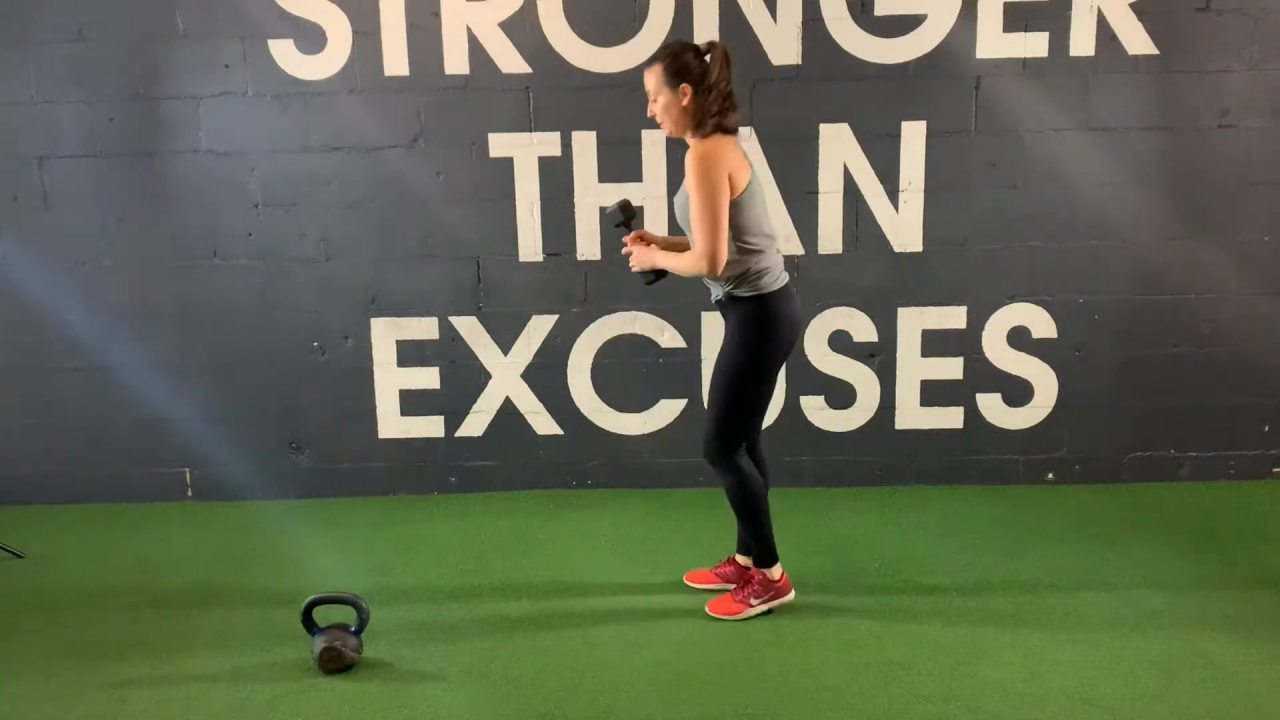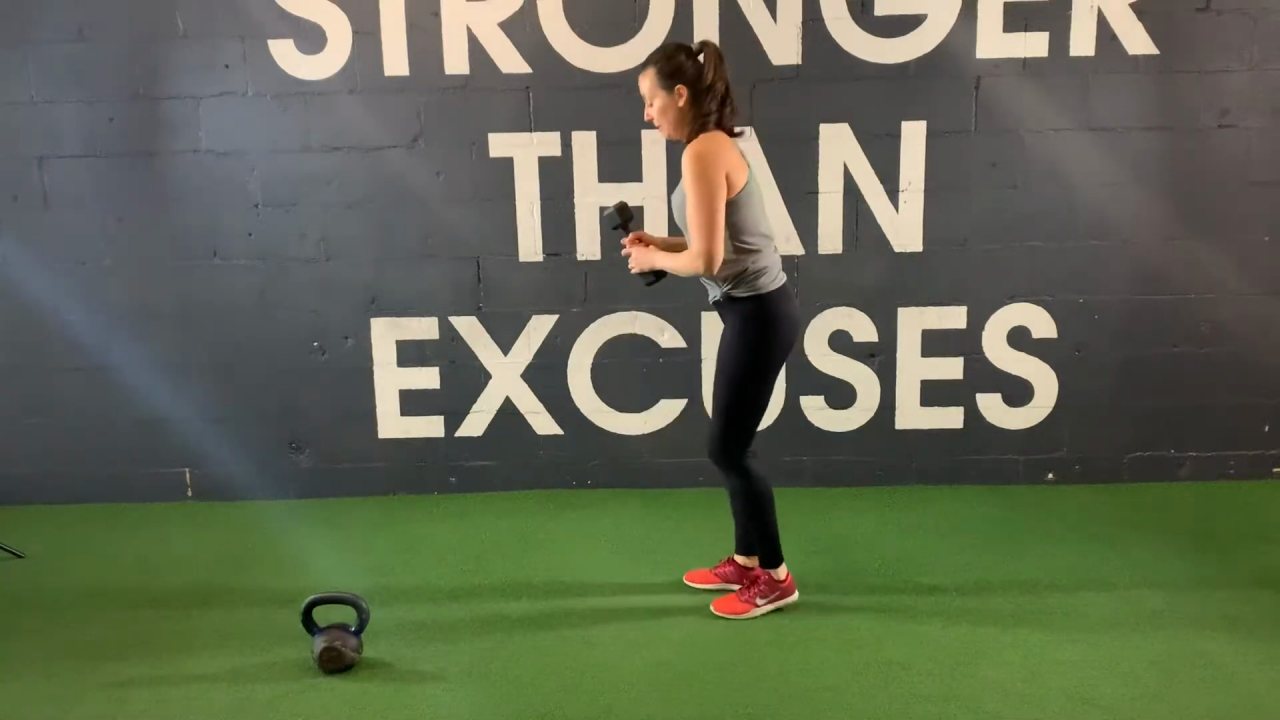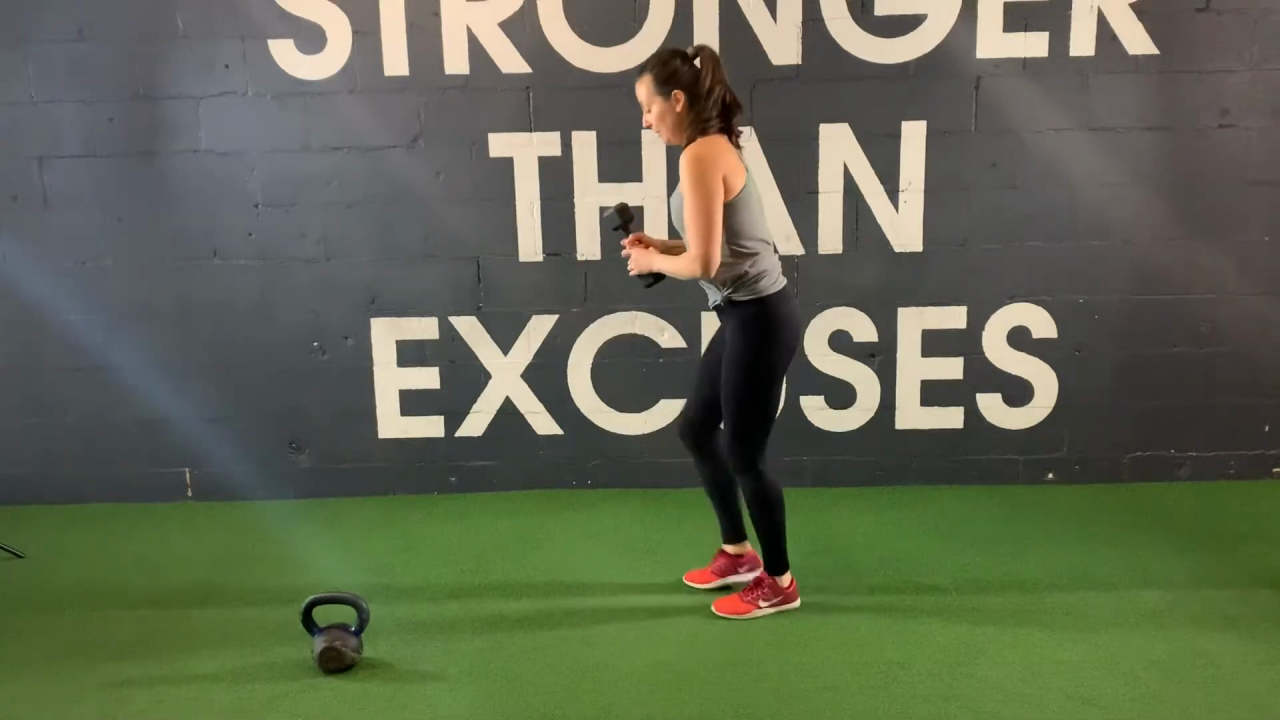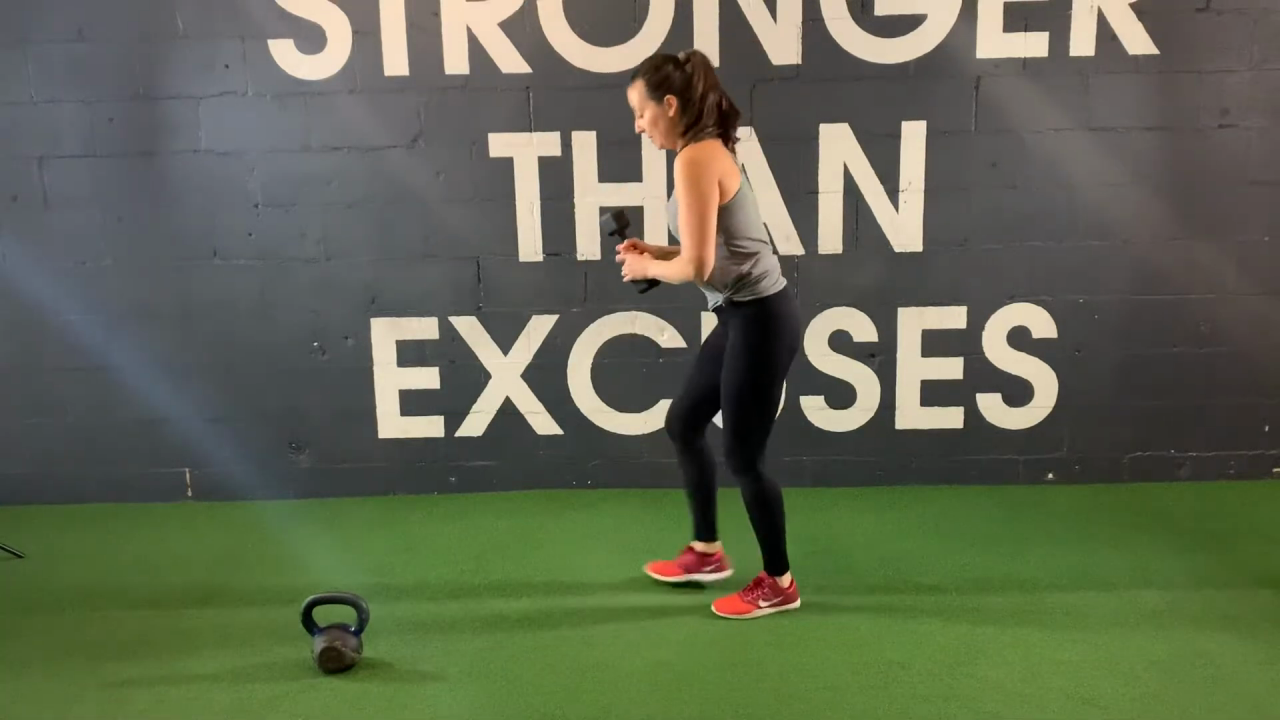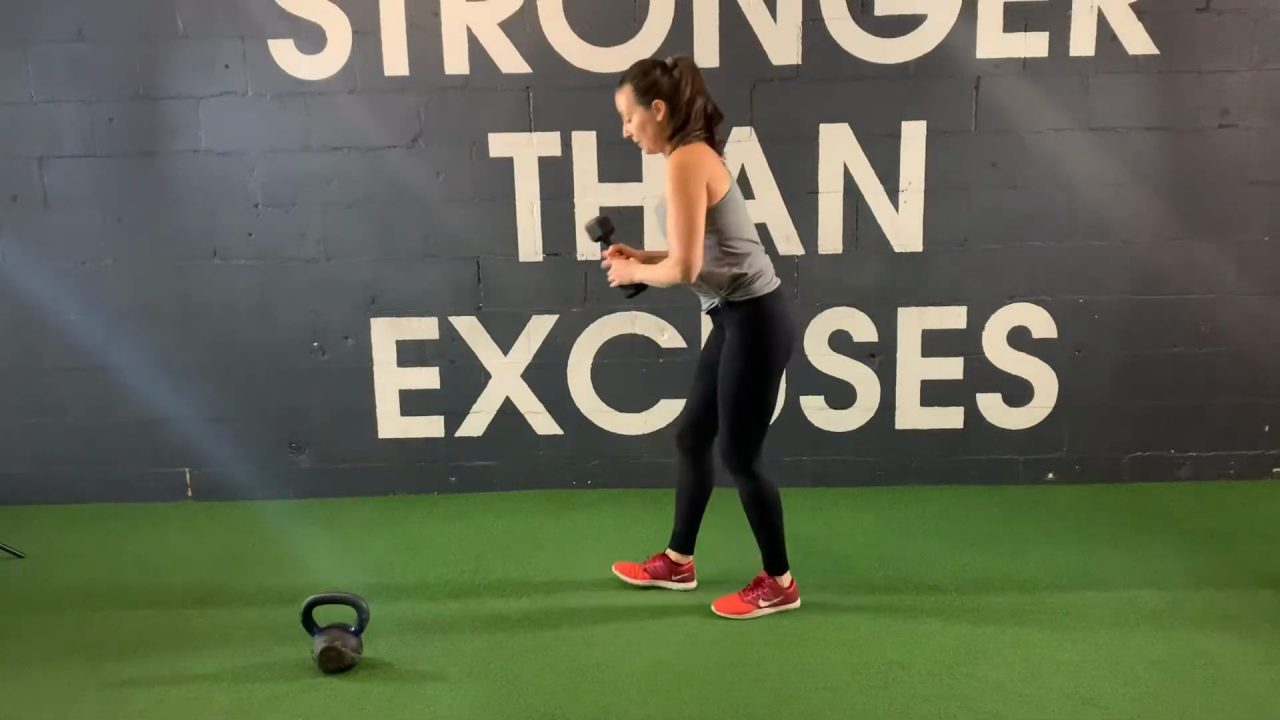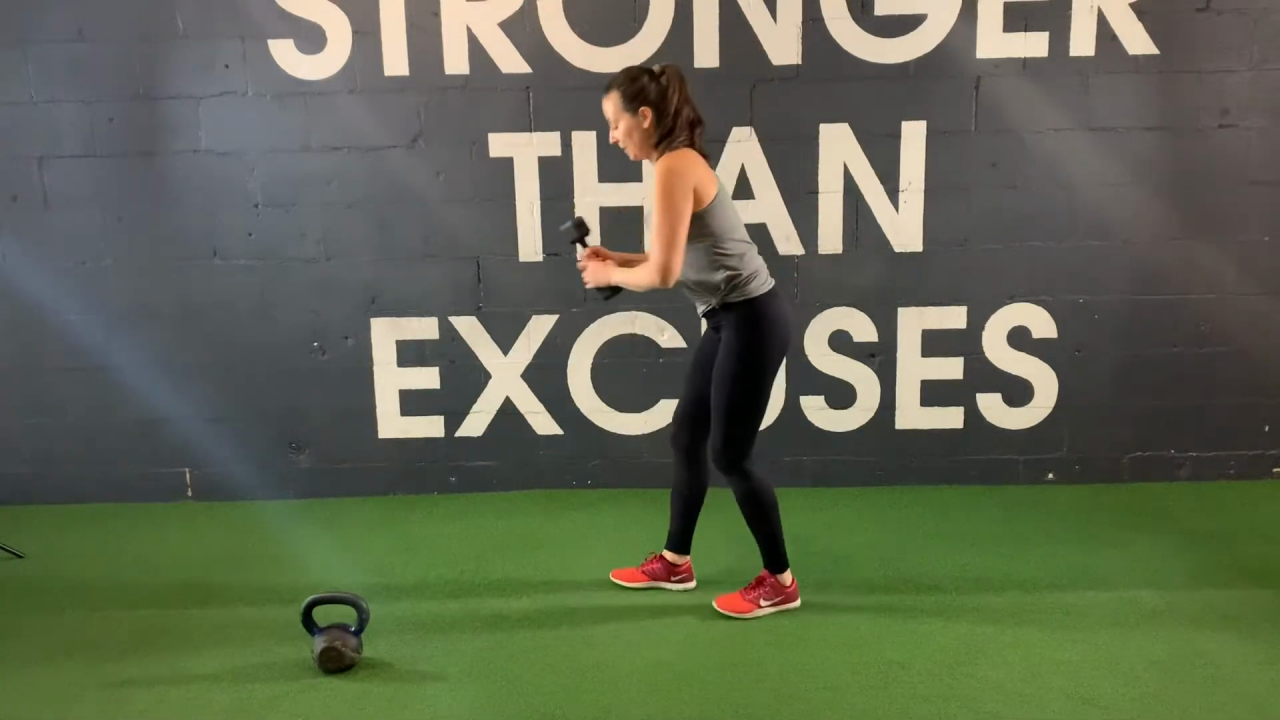
dt=0.1s
person 1, frame 1
left shoulder: (704, 154)
right shoulder: (716, 146)
left elbow: (711, 260)
left wrist: (656, 261)
right wrist: (661, 243)
left hip: (759, 314)
right hip: (755, 310)
left knee: (721, 448)
right knee: (739, 445)
left ankle: (769, 575)
right ankle: (745, 562)
person 1, frame 2
left shoulder: (702, 153)
right shoulder: (715, 146)
left elbow: (708, 260)
left wrist: (655, 261)
right wrist: (660, 243)
left hip: (757, 314)
right hip: (753, 310)
left knee: (727, 450)
right knee: (733, 446)
left ankle: (774, 576)
right ankle: (747, 561)
person 1, frame 3
left shoulder: (701, 157)
right shoulder: (712, 149)
left elbow: (703, 263)
left wrist: (653, 264)
right wrist: (659, 246)
left hip: (759, 319)
right hip: (744, 316)
left knee: (743, 455)
right knee: (696, 430)
left ankle: (779, 582)
right ankle: (737, 552)
person 1, frame 4
left shoulder: (695, 161)
right shoulder: (707, 152)
left elbow: (698, 267)
left wrist: (647, 269)
right wrist: (653, 252)
left hip: (759, 319)
right hip: (742, 317)
left knee: (743, 456)
right knee: (682, 424)
left ankle: (779, 582)
right ankle: (706, 551)
person 1, frame 5
left shoulder: (686, 164)
right shoulder: (692, 158)
left elbow: (684, 270)
left wrist: (637, 274)
right wrist: (639, 256)
left hip: (756, 320)
right hip: (736, 319)
left knee: (740, 456)
right knee: (692, 437)
left ankle: (778, 583)
right ankle: (677, 562)
person 1, frame 6
left shoulder: (673, 170)
right shoulder: (680, 163)
left elbow: (664, 275)
right elbow: (682, 258)
left wrist: (612, 276)
right wrist: (618, 260)
left hip: (751, 319)
right hip: (730, 320)
left knee: (729, 455)
right knee: (687, 437)
left ankle: (779, 581)
right ankle: (674, 562)
